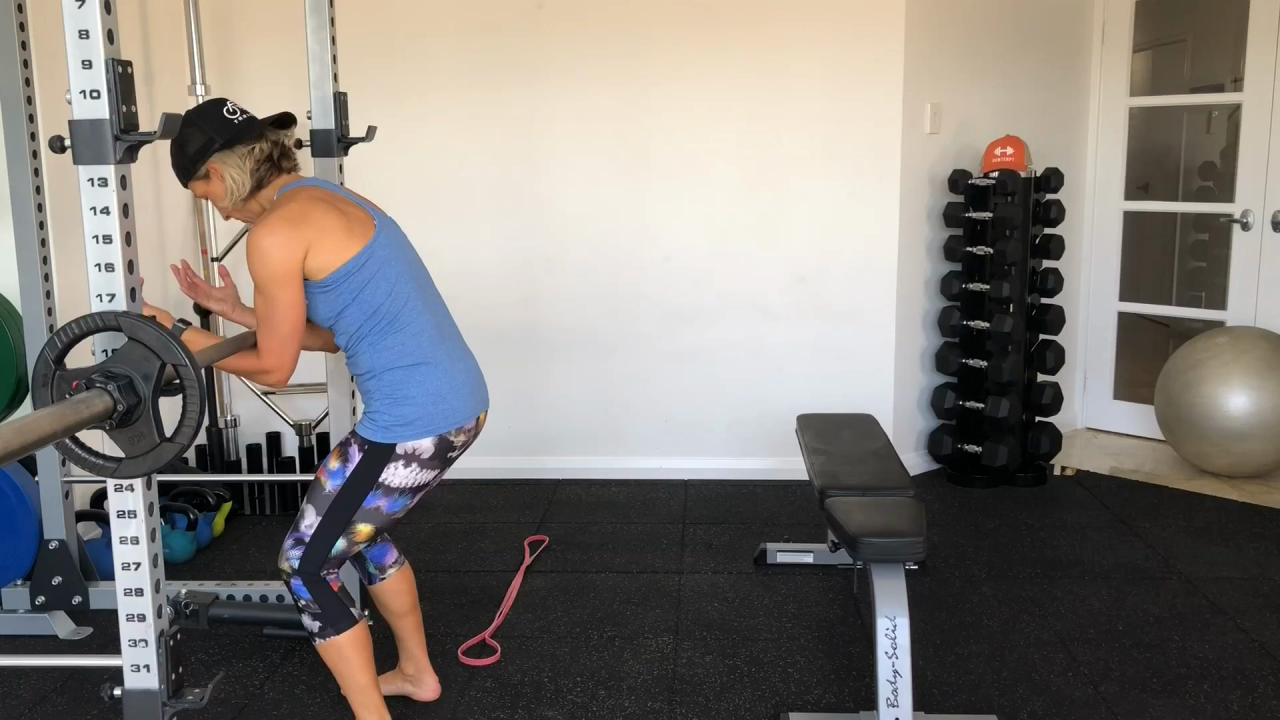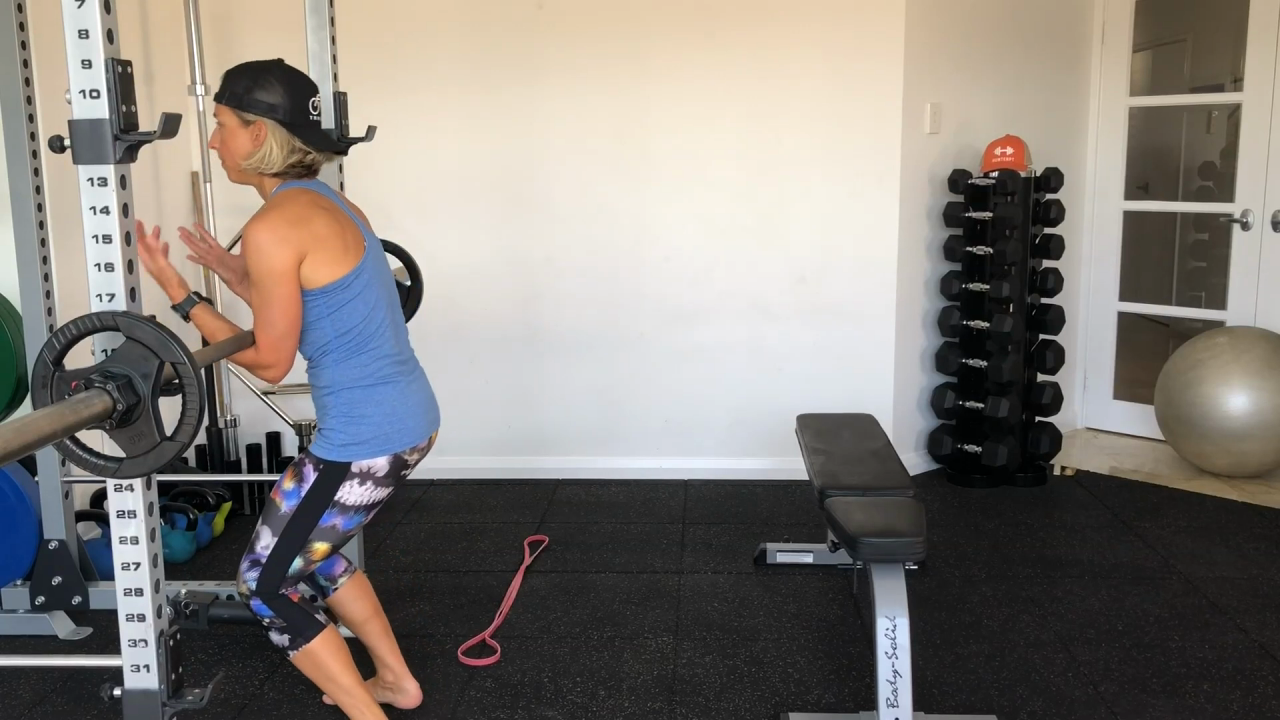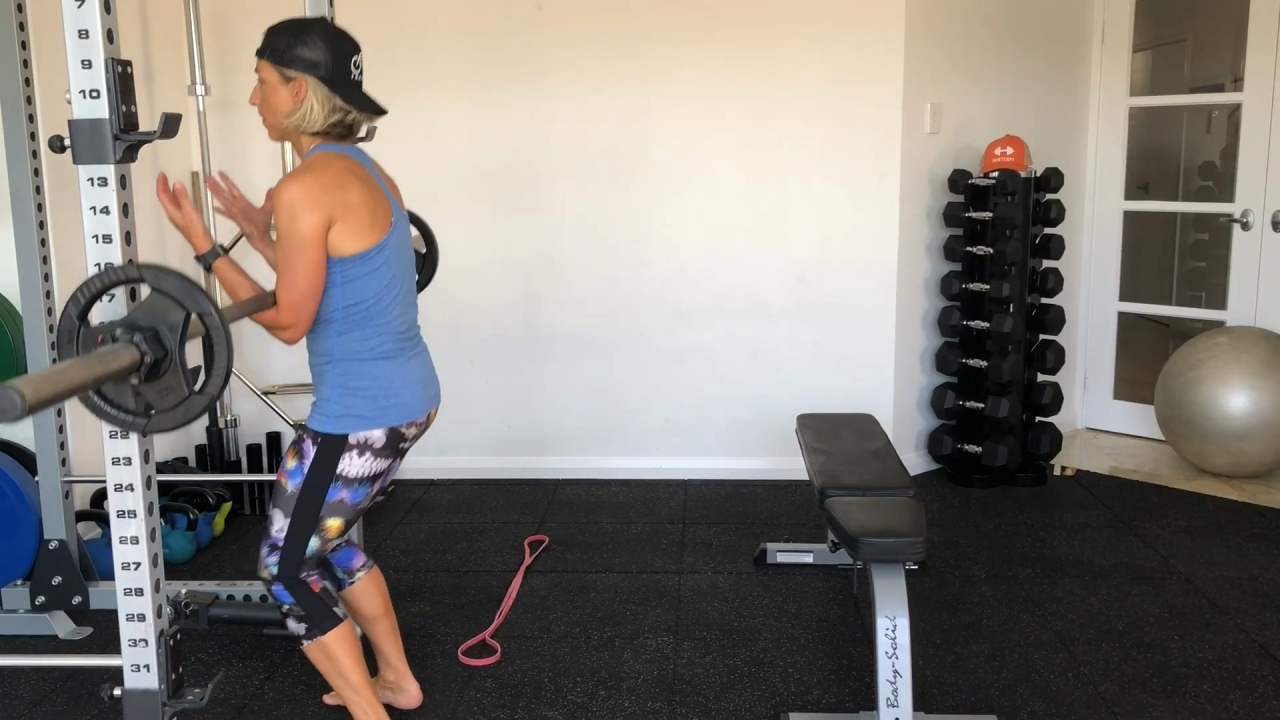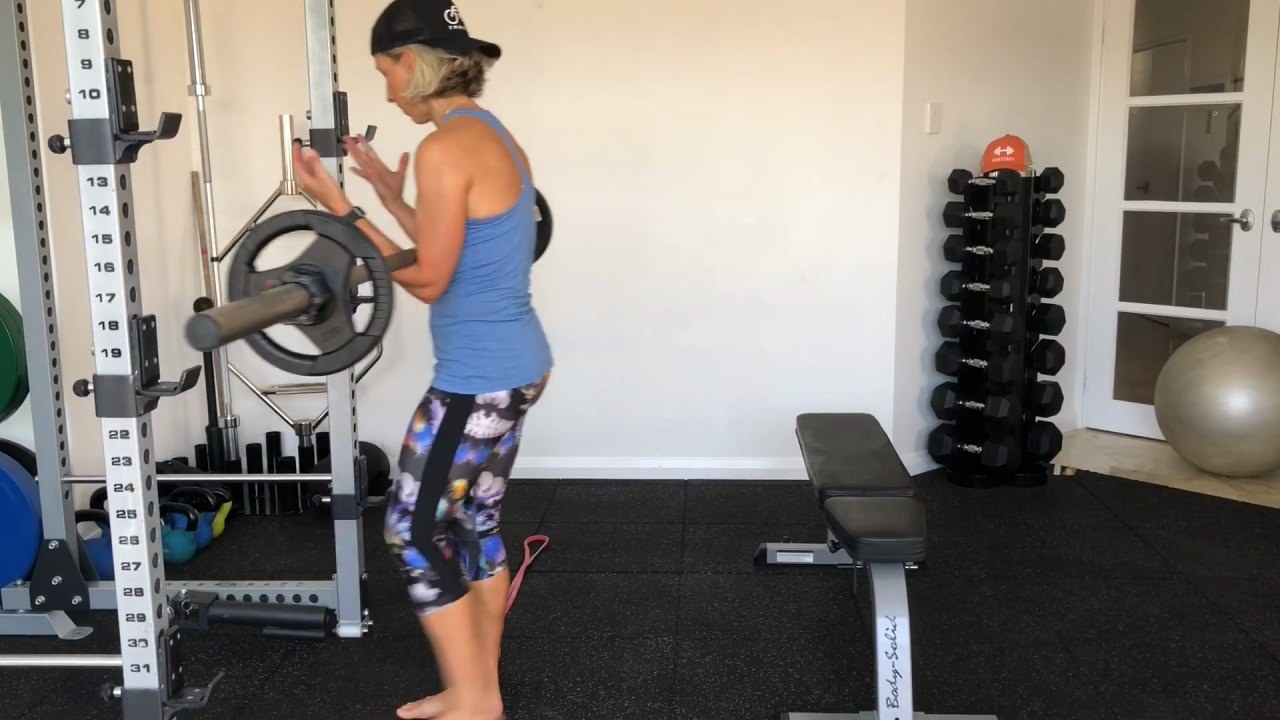
dt=1s
person 1, frame 1
left shoulder: (275, 230)
right shoulder: (327, 201)
left elbow: (273, 368)
left wrist: (170, 328)
right wrist: (237, 311)
left hip: (413, 422)
right hip: (457, 401)
left knee: (305, 565)
right knee: (356, 530)
person 1, frame 2
left shoulder: (273, 226)
right shoulder: (328, 205)
left elbow: (270, 361)
left wrist: (177, 292)
right wrist: (235, 276)
left hip: (365, 438)
right hip: (407, 418)
left knee: (265, 582)
right knee: (306, 548)
person 1, frame 3
left shoulder: (306, 187)
right shoulder: (363, 171)
left elbow: (290, 321)
left wrist: (203, 245)
right wrist: (259, 235)
left hip: (359, 413)
right hip: (406, 396)
left knee: (287, 568)
right knee: (324, 542)
person 1, frame 4
left shoulder: (445, 148)
right shoulder: (492, 136)
left elbow: (429, 279)
left wrist: (339, 208)
right wrist: (390, 198)
left hip: (480, 377)
right hip: (512, 362)
left knee: (412, 533)
right knee: (472, 526)
